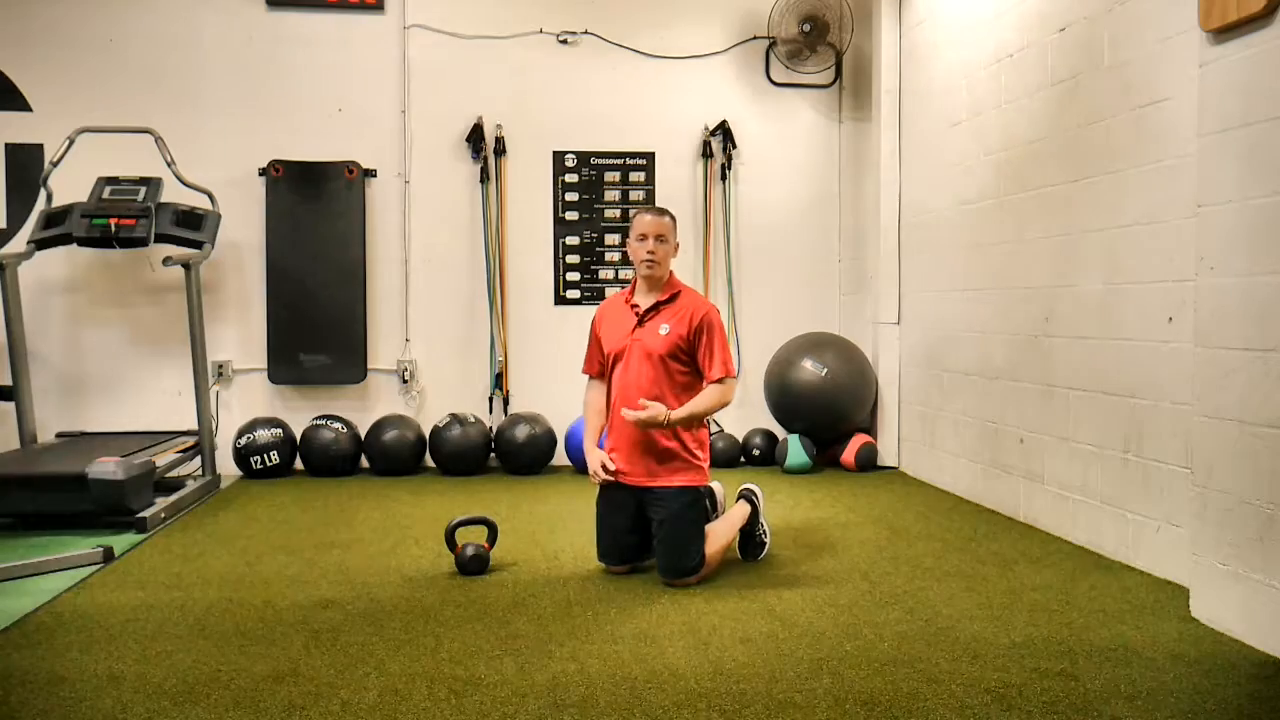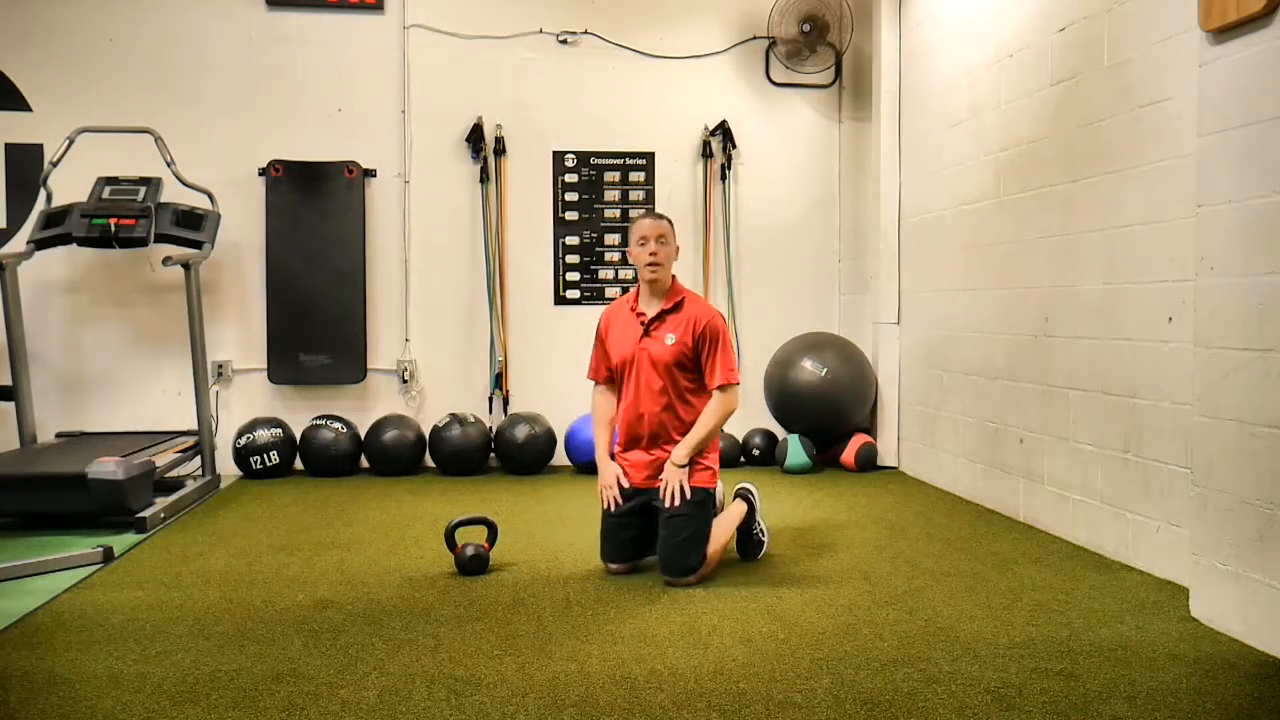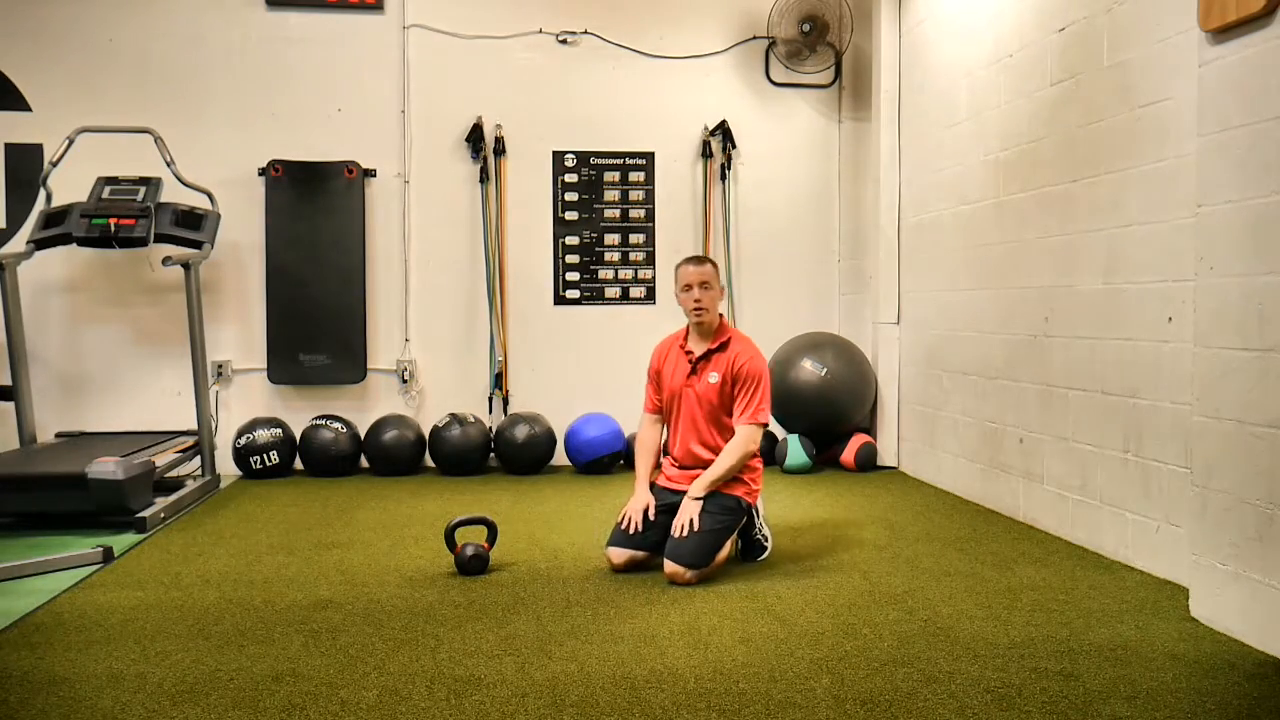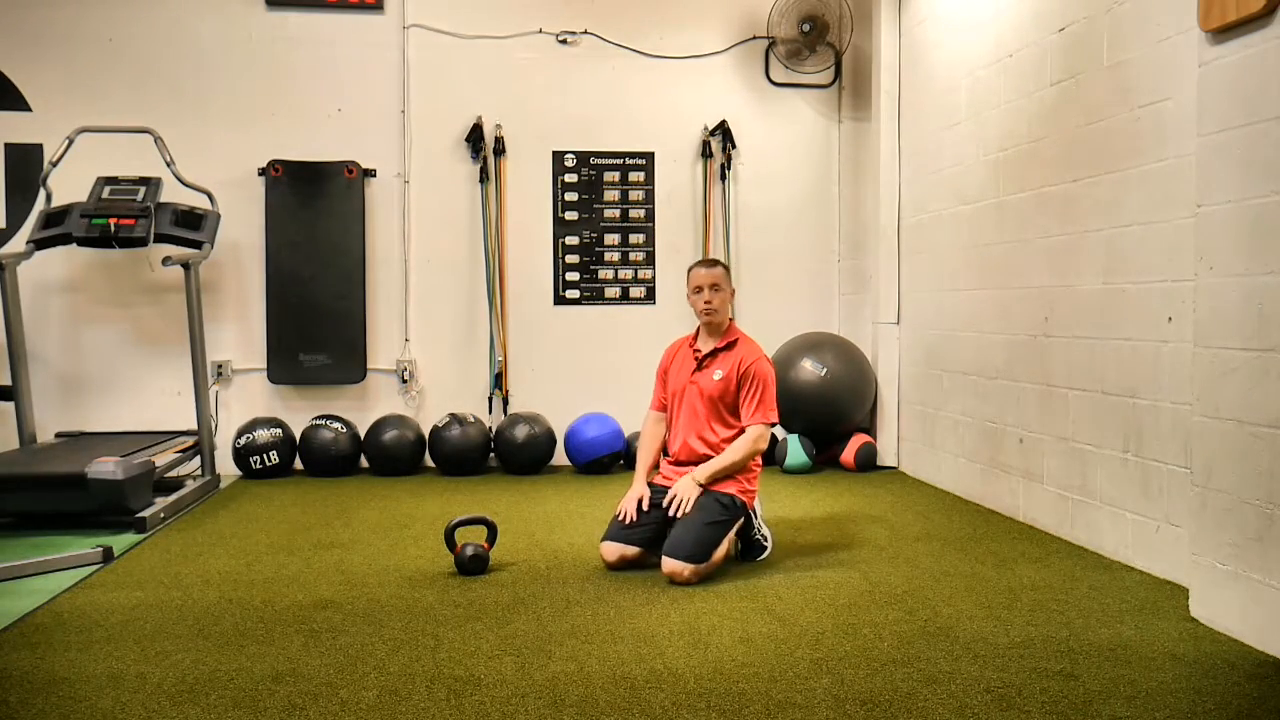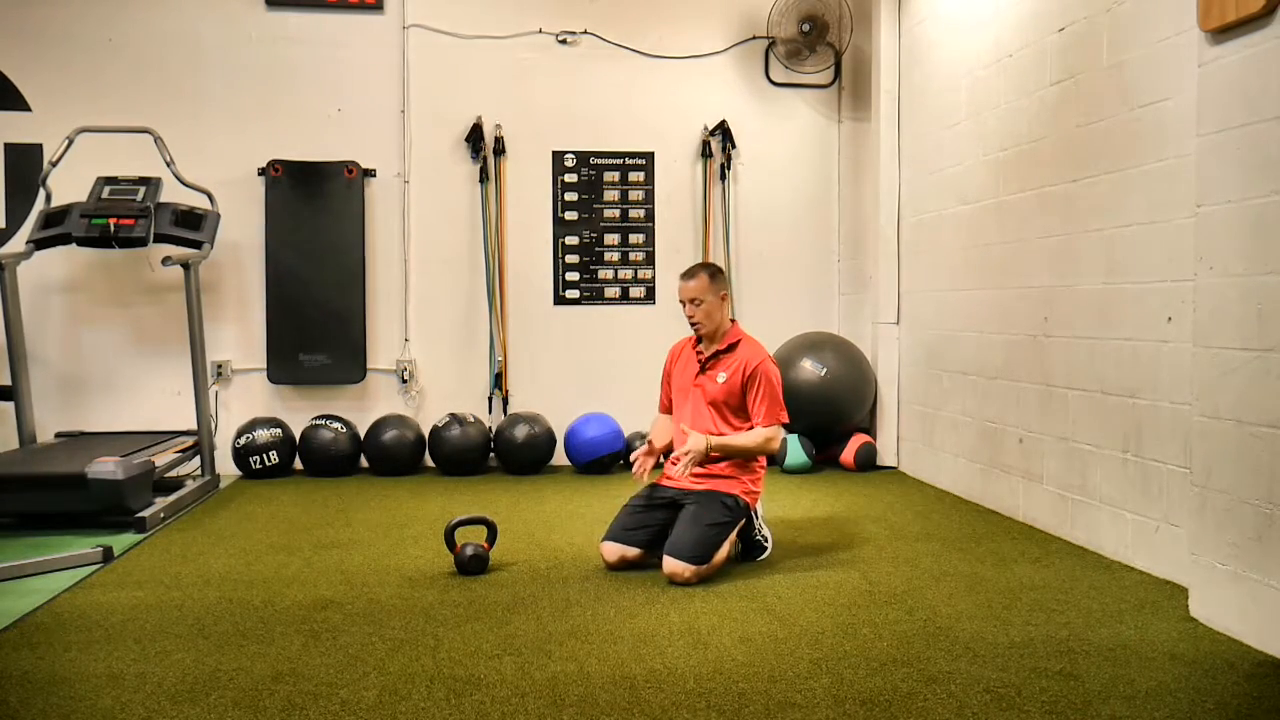
dt=0.7s
person 1, frame 1
left shoulder: (698, 311)
right shoulder: (607, 312)
left elbow: (723, 389)
right elbow: (597, 384)
left wrist: (669, 418)
right wrist: (590, 445)
left hip: (676, 467)
right hip: (621, 468)
left knee: (680, 575)
right knee: (617, 564)
left ankle: (745, 509)
right ankle: (703, 503)
person 1, frame 2
left shoulder: (703, 318)
right shoulder: (612, 317)
left elbow: (726, 398)
right elbow: (604, 389)
left wrist: (679, 458)
right wrist: (603, 457)
left hip: (686, 467)
right hip: (629, 469)
left knee: (680, 574)
right knee: (617, 563)
left ankle: (741, 510)
right ankle: (702, 511)
person 1, frame 3
left shoulder: (745, 357)
right shoulder: (664, 352)
left elbow: (748, 441)
right elbow: (651, 422)
left wrist: (697, 492)
right wrist: (641, 487)
left hip: (727, 482)
right hip: (673, 479)
left knee: (680, 570)
right knee: (619, 555)
left ankle: (740, 524)
right ankle: (685, 531)
person 1, frame 4
left shoulder: (751, 359)
right shoulder: (674, 353)
left elbow: (758, 438)
right elbow: (657, 420)
left wrist: (698, 477)
right wrist: (640, 480)
left hip: (724, 483)
right hip: (671, 480)
left knee: (680, 568)
right knee: (614, 553)
left ankle: (738, 529)
right ankle: (704, 532)
person 1, frame 5
left shoulder: (754, 360)
right shoulder: (678, 353)
left elbow: (771, 438)
left wrist: (709, 445)
right wrist: (655, 447)
left hip: (726, 484)
right hip: (675, 480)
left knee: (680, 569)
right knee: (614, 553)
left ankle: (740, 529)
